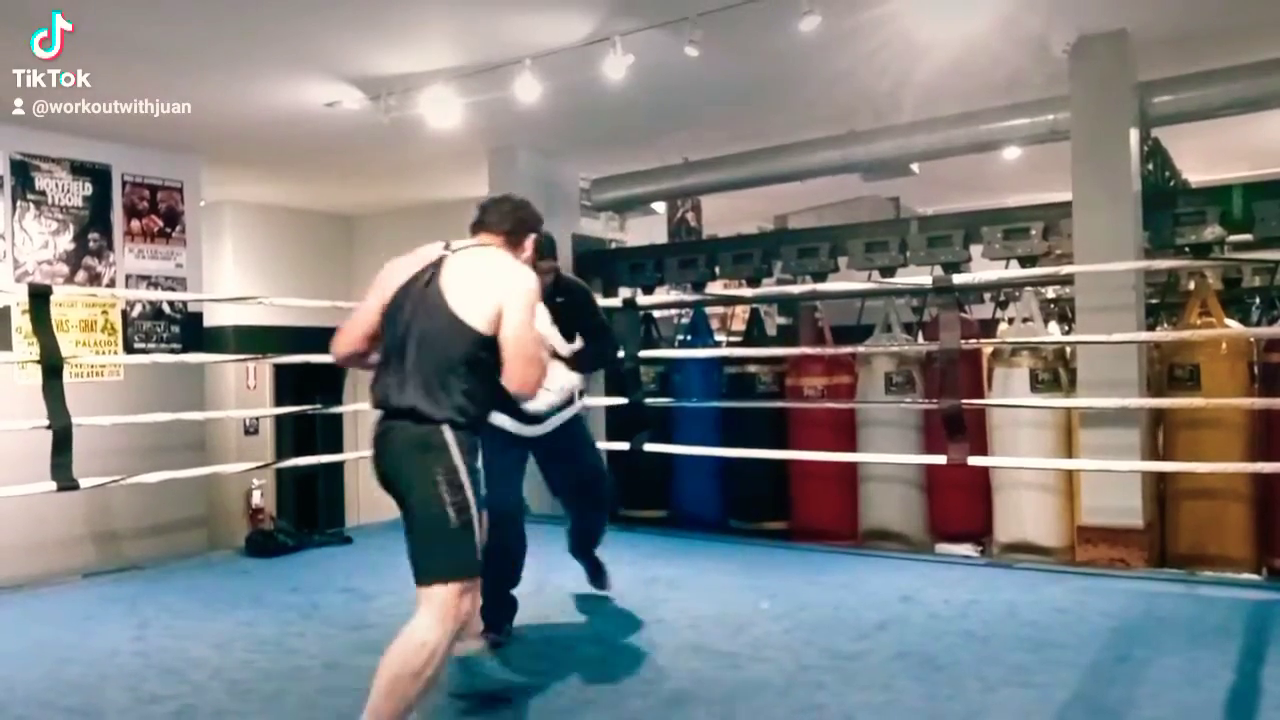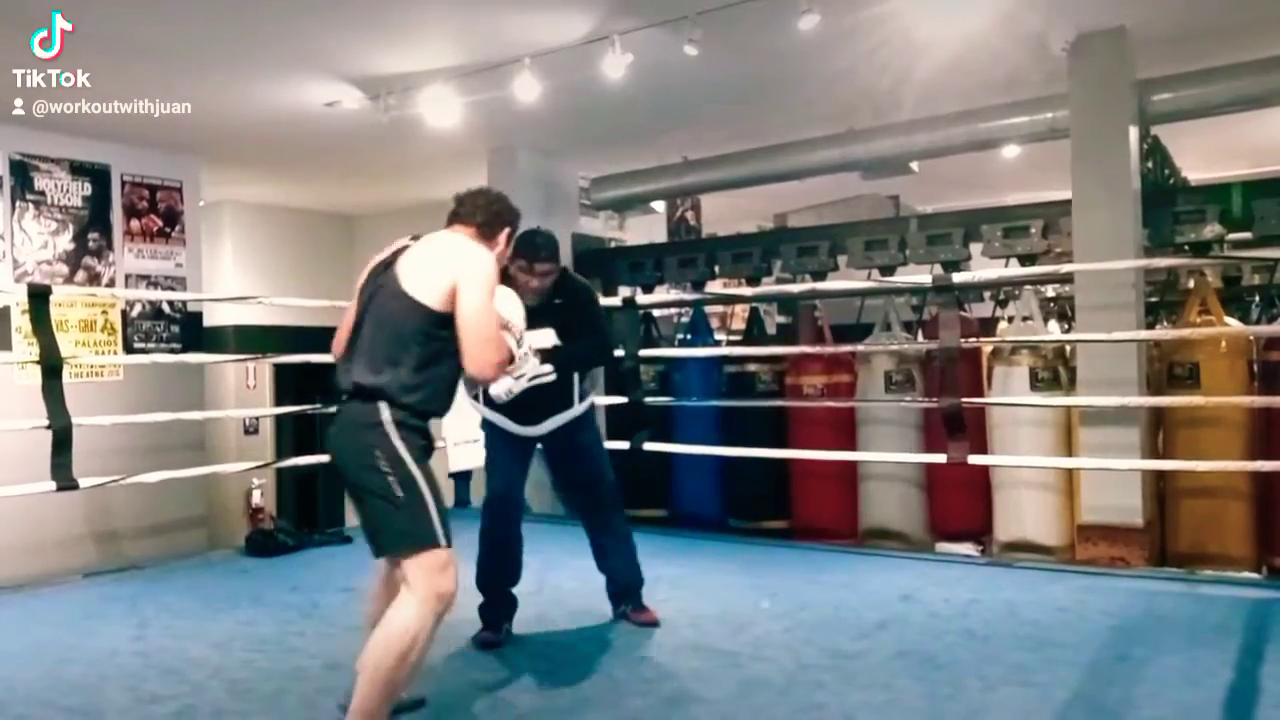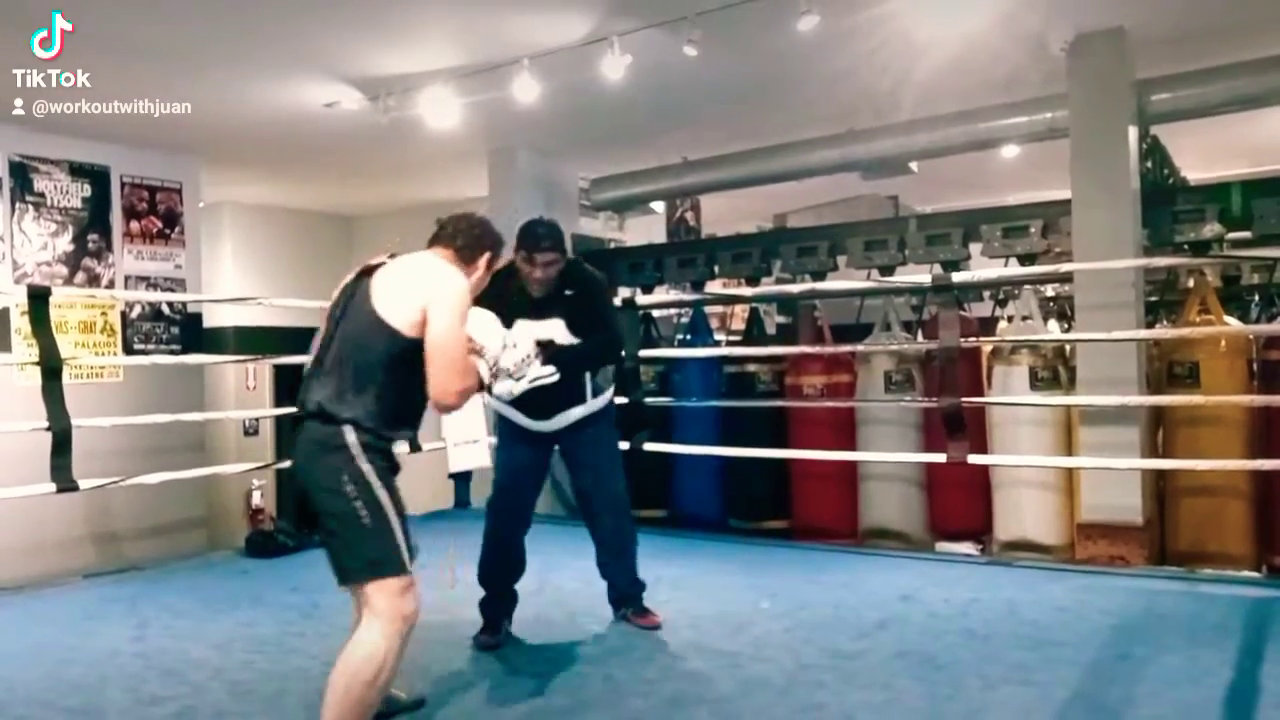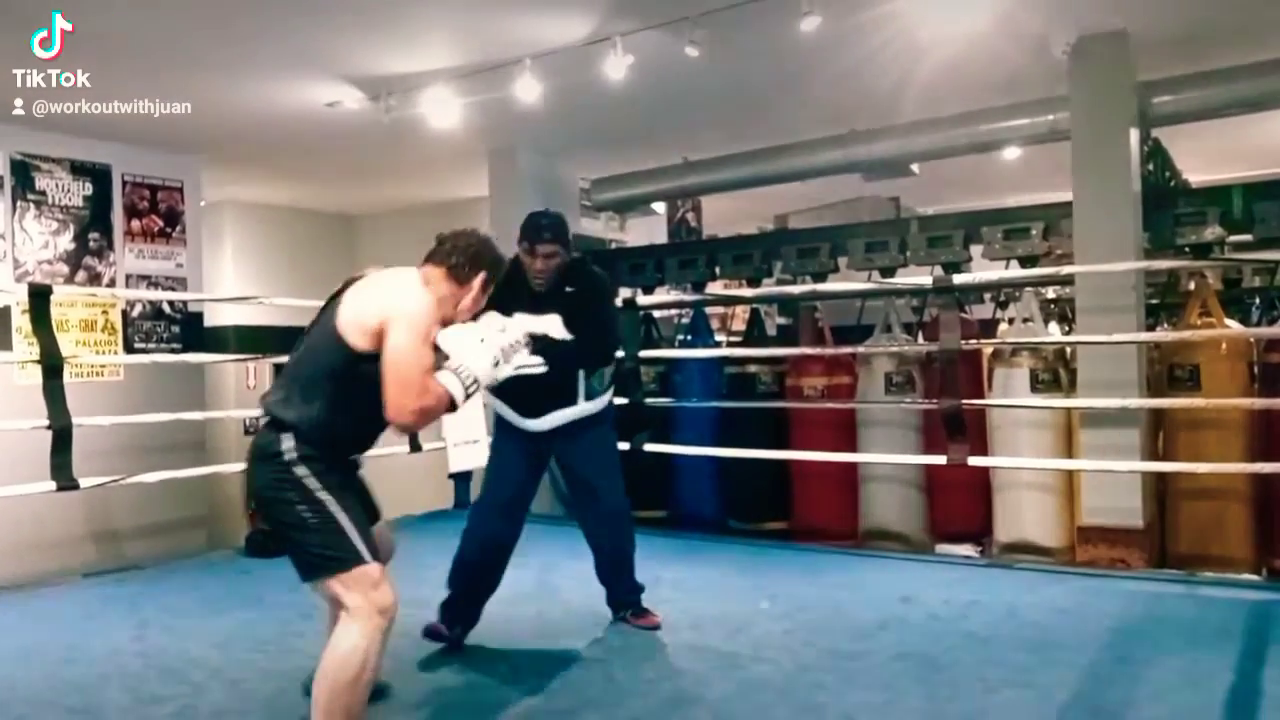
dt=0.2s
person 1, frame 1
left shoulder: (407, 265)
right shoulder: (512, 274)
left elbow: (345, 348)
right elbow: (521, 382)
right wrist: (537, 343)
left hip: (395, 435)
right hip: (436, 441)
left knee: (464, 545)
right knee: (448, 605)
person 1, frame 2
left shoulder: (392, 256)
right shoulder: (473, 259)
left elbow: (342, 349)
right elbow: (484, 364)
right wrist: (510, 336)
left hip: (358, 424)
right hip: (386, 428)
left knee: (403, 562)
right knee: (432, 584)
person 1, frame 3
left shoulder: (371, 273)
right shoulder: (446, 282)
right elbow: (448, 393)
right wrist: (484, 358)
left hip: (325, 441)
right hip: (349, 450)
left knee: (376, 575)
right knee: (393, 606)
person 1, frame 4
left shoulder: (375, 285)
right shoulder: (412, 298)
right elbow: (407, 410)
right wrist: (466, 373)
left hip: (307, 452)
right hip: (295, 461)
left knee: (374, 550)
right knee: (370, 604)
person 2, frame 1
left shoulder: (571, 294)
left elbow: (604, 345)
left wrist: (568, 369)
left hip: (559, 417)
right hip: (502, 424)
left knee: (595, 489)
right knee: (503, 509)
left ankle: (585, 550)
right ankle: (497, 611)
person 2, frame 2
left shoulder: (575, 293)
left elbow: (602, 347)
left wrist: (545, 361)
left hip: (569, 414)
right hip: (505, 420)
left knee: (601, 499)
right knee: (501, 508)
left ankle: (626, 597)
right ankle: (496, 614)
person 2, frame 3
left shoulder: (587, 285)
right shoulder: (495, 288)
left elbow: (611, 346)
left wrist: (551, 359)
left hip: (585, 414)
right hip: (519, 417)
left knee: (609, 505)
right knee: (507, 509)
left ankle: (627, 598)
right ankle: (496, 613)
person 2, frame 4
left shoulder: (590, 284)
right shoulder: (499, 282)
left elbow: (603, 347)
left wrist: (538, 350)
left hip: (582, 419)
right hip: (517, 420)
left knee: (607, 509)
right knee: (493, 514)
left ankle: (625, 600)
right ankle: (457, 613)
